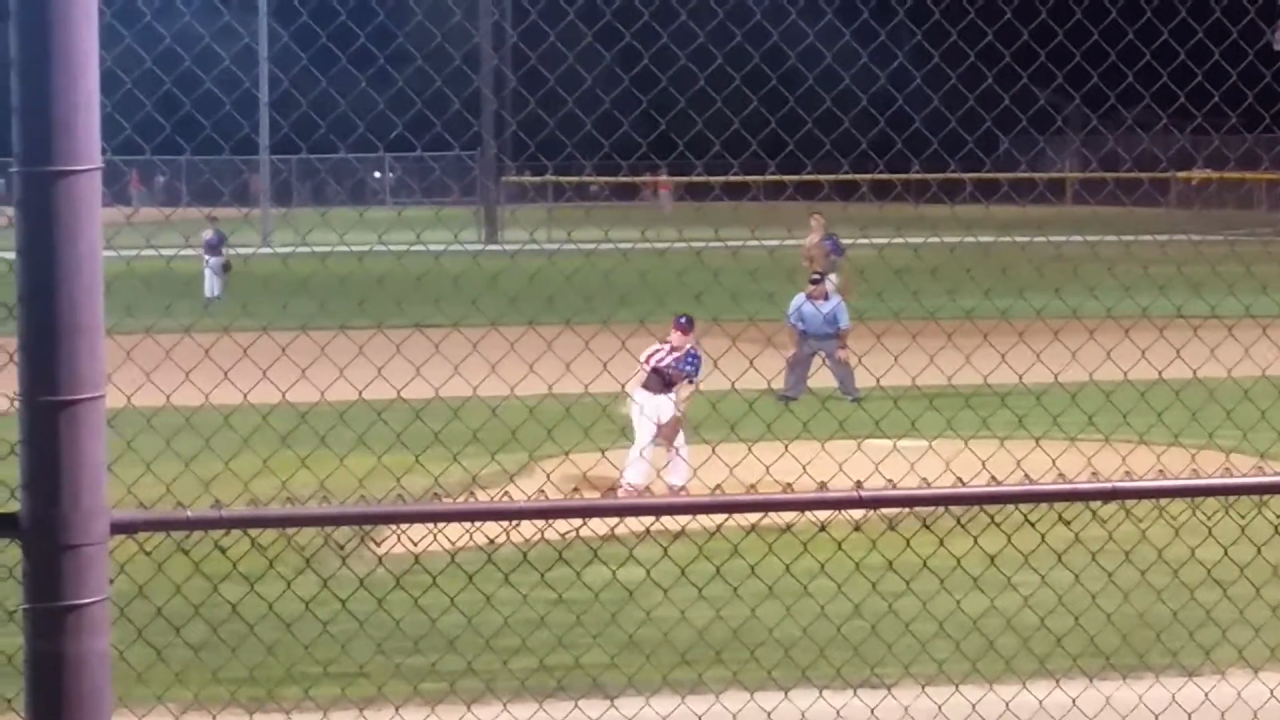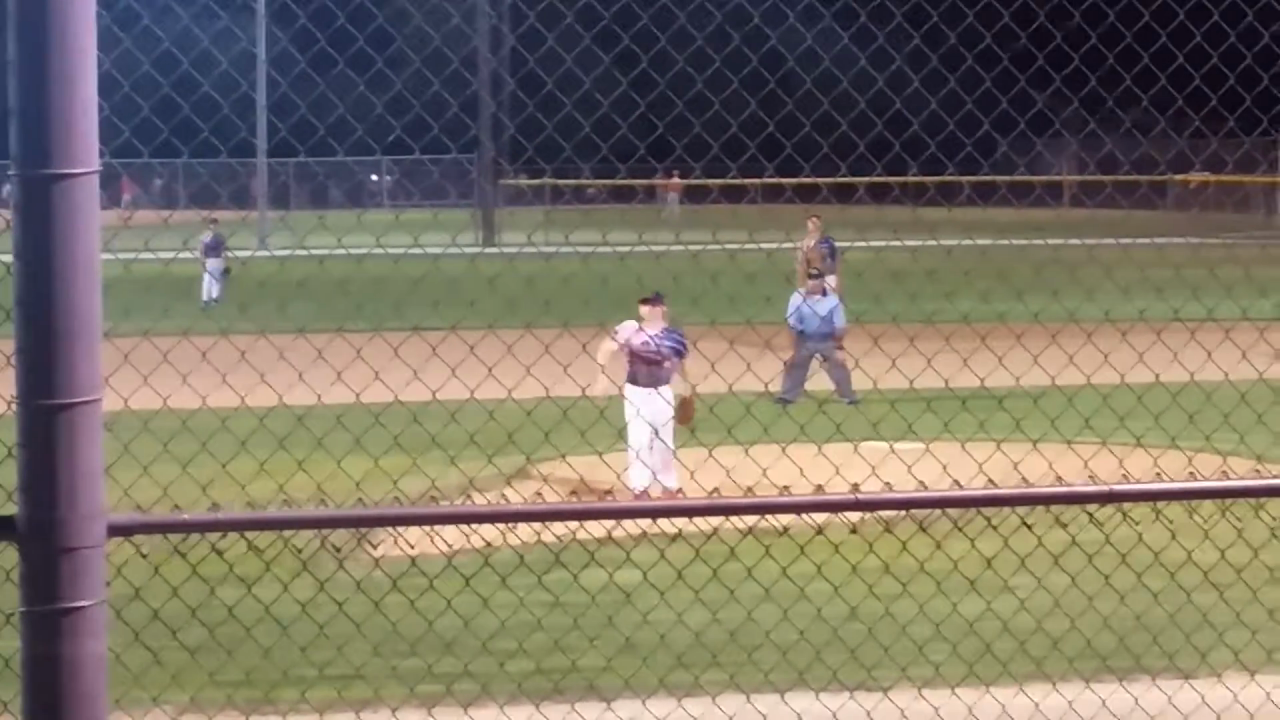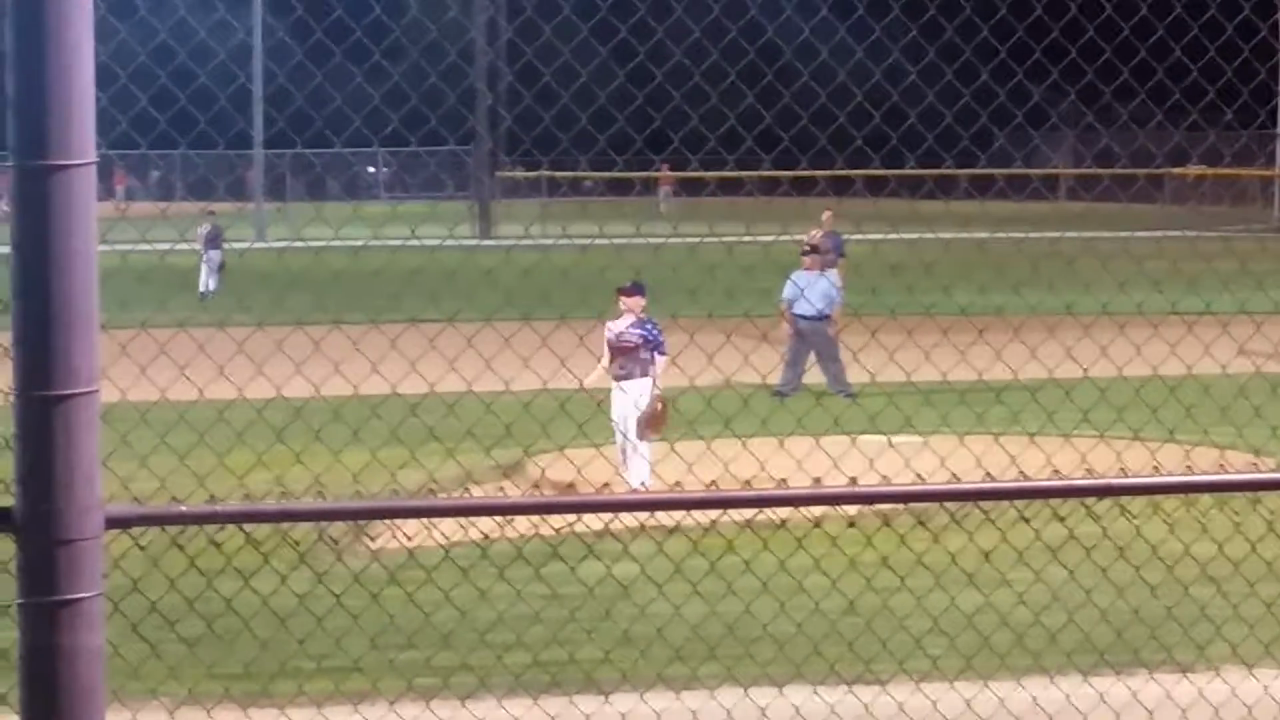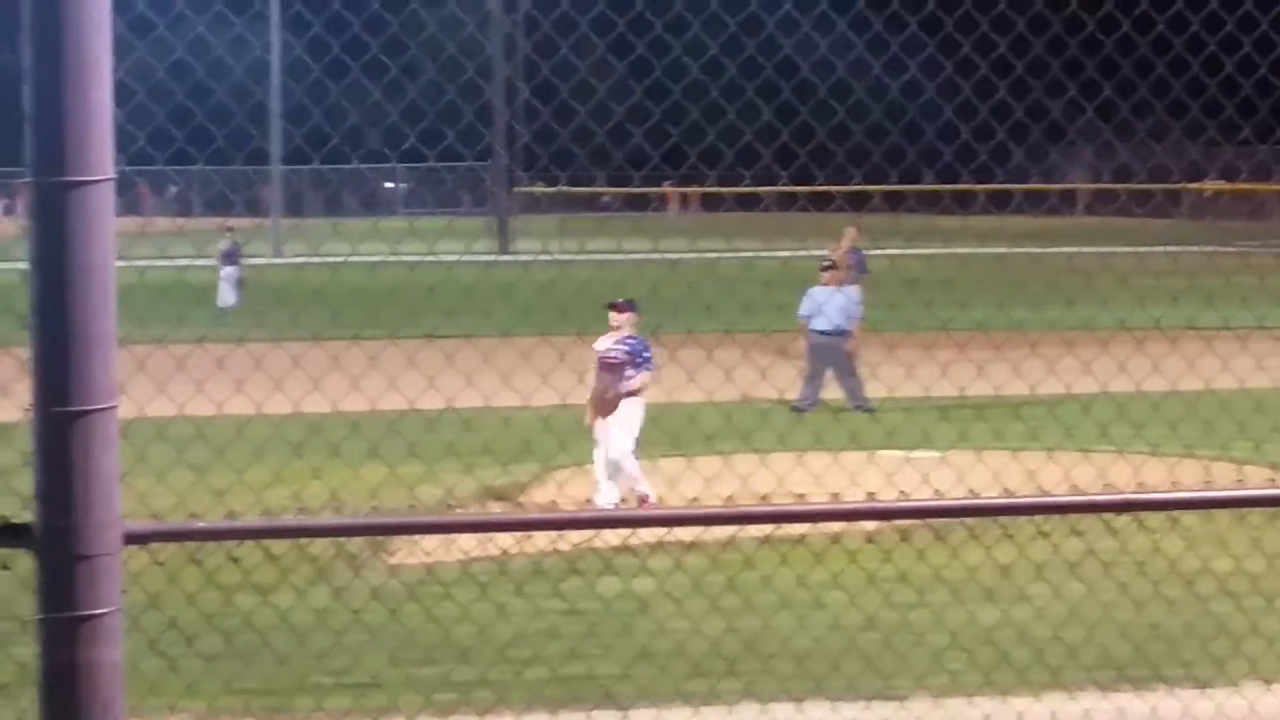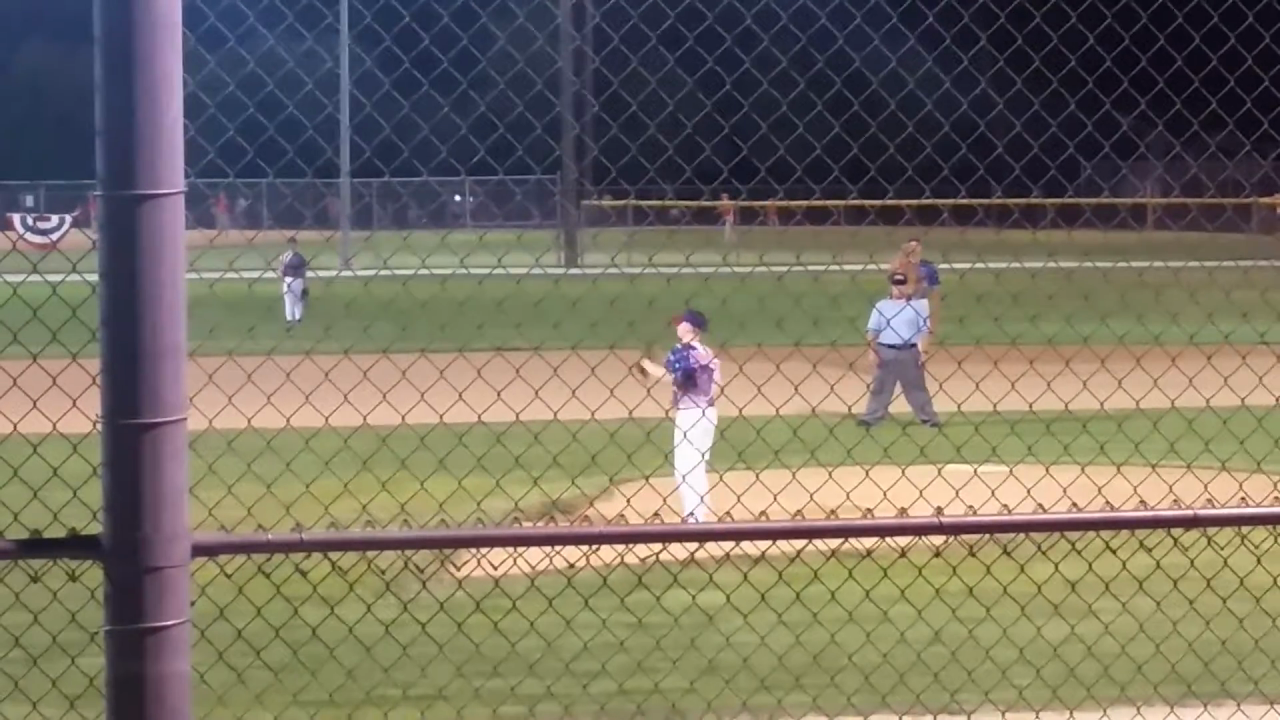
dt=0.7s
person 1, frame 1
left shoulder: (694, 358)
right shoulder: (659, 349)
left elbow: (689, 385)
right elbow: (641, 374)
left wrist: (678, 410)
right wrist: (631, 401)
left hip: (668, 396)
right hip: (644, 394)
left knee: (677, 440)
right knee: (645, 440)
left ankle: (676, 483)
right ankle: (631, 483)
person 1, frame 2
left shoulder: (674, 337)
right shoulder: (630, 330)
left elbow: (680, 363)
right elbow: (606, 348)
right wrist: (602, 375)
left hip: (661, 393)
right hip: (635, 392)
left knee: (664, 440)
right knee: (638, 440)
left ankle: (669, 485)
right ankle: (639, 486)
person 1, frame 3
left shoulder: (649, 327)
right shoulder: (612, 326)
left elbow: (660, 360)
right elbow: (607, 360)
left wrist: (657, 391)
right wrist: (589, 379)
left hip: (640, 386)
right hip: (618, 387)
left knee: (637, 436)
right knee: (622, 438)
left ankle: (640, 486)
right ankle: (633, 481)
person 1, frame 4
left shoulder: (637, 343)
right shoulder: (602, 342)
left elbow: (645, 378)
left wrist: (621, 389)
right wrist: (592, 407)
left hip: (628, 404)
right hip: (605, 404)
left knee: (619, 454)
right knee: (602, 456)
left ankle: (643, 492)
right ankle: (607, 503)
person 1, frame 5
left shoulder: (681, 350)
right shoulder: (708, 353)
left elbow: (667, 375)
right elbow: (715, 385)
left wrist: (646, 365)
left hip: (691, 414)
right hip: (705, 413)
left knee: (685, 468)
right knee: (696, 466)
left ankle: (694, 517)
right ankle: (700, 513)
